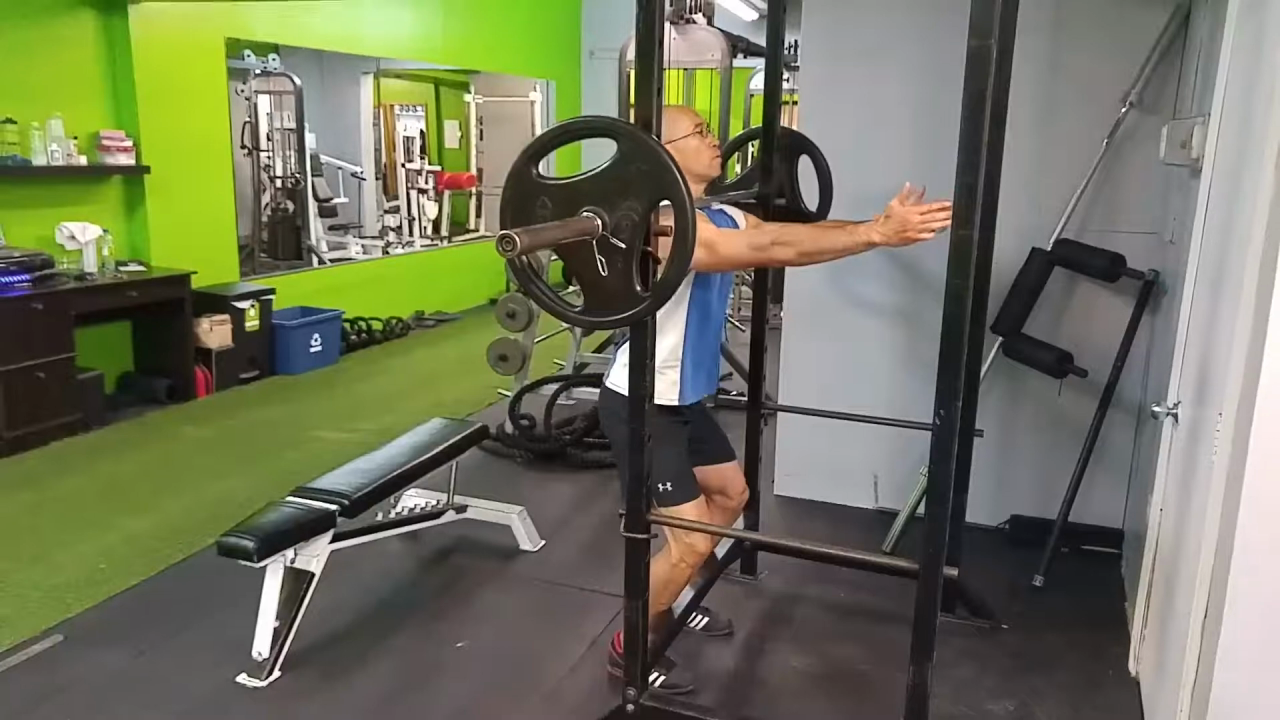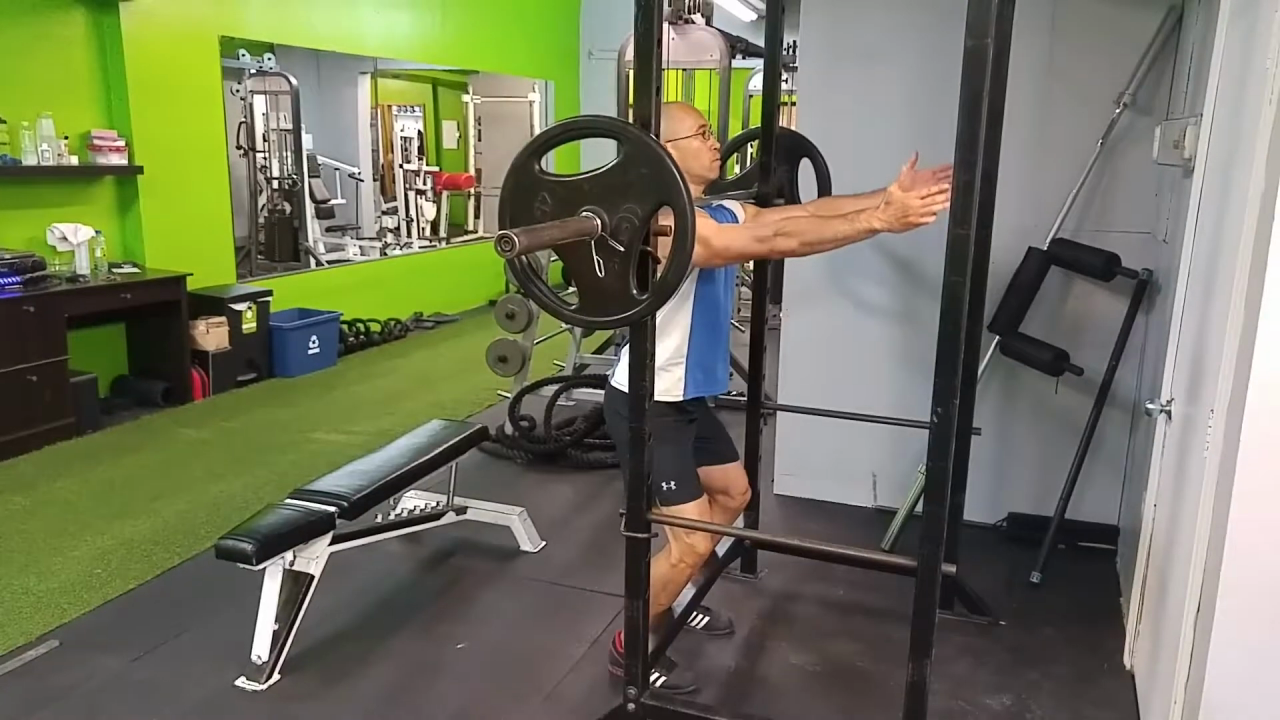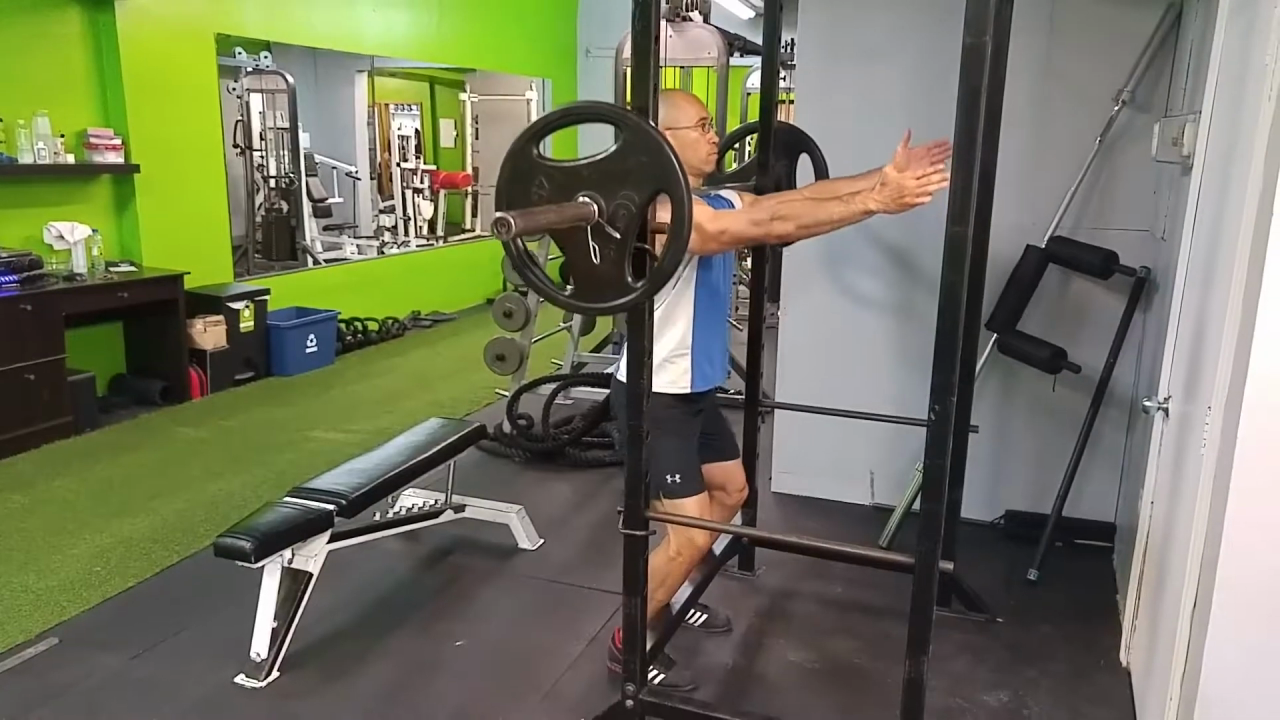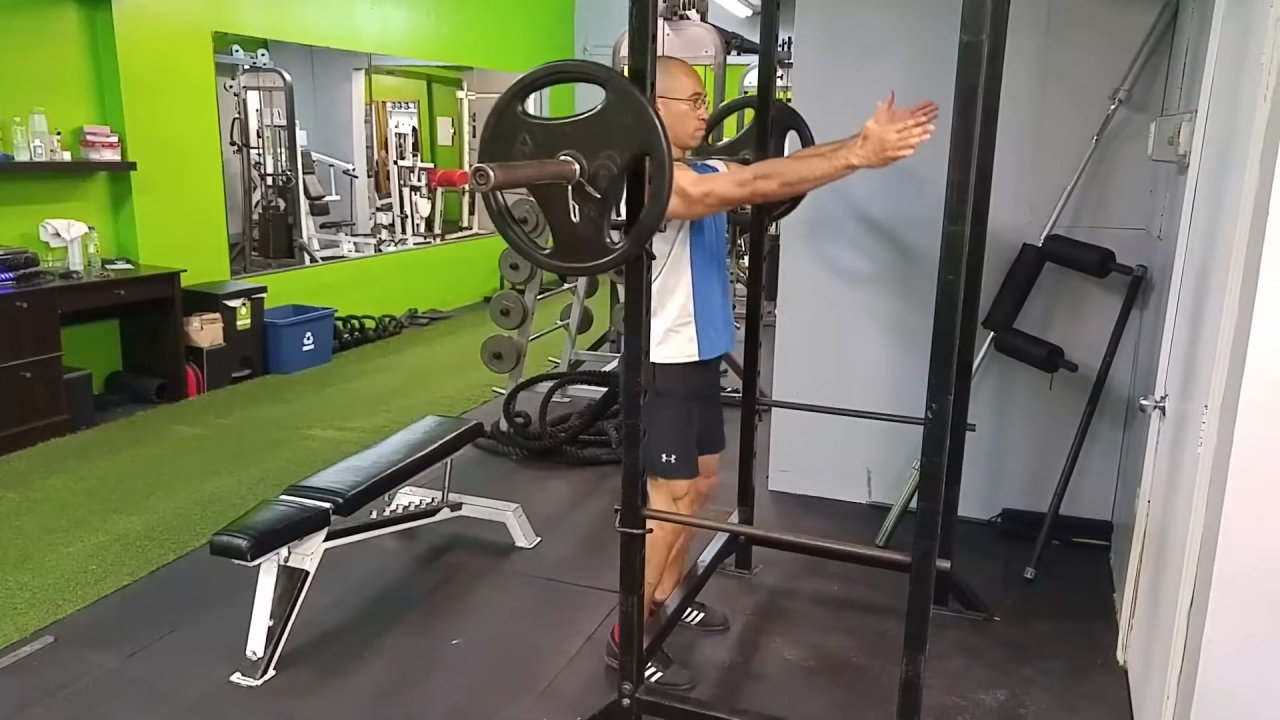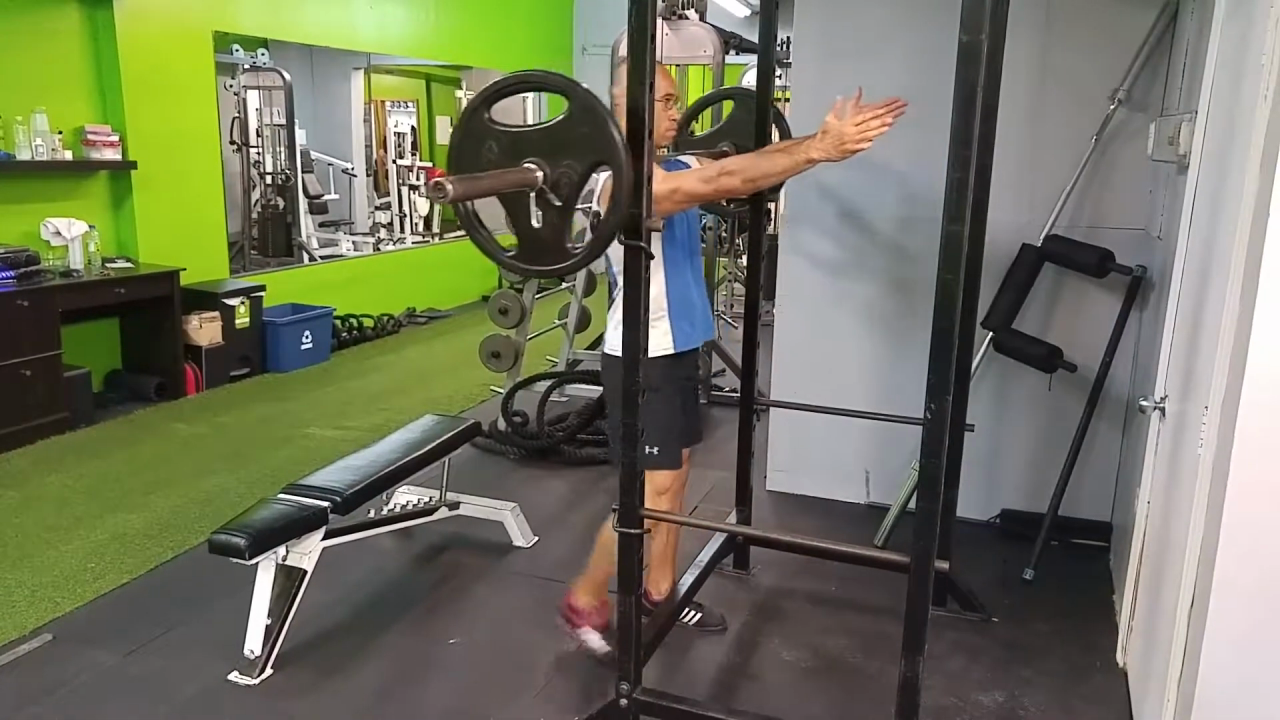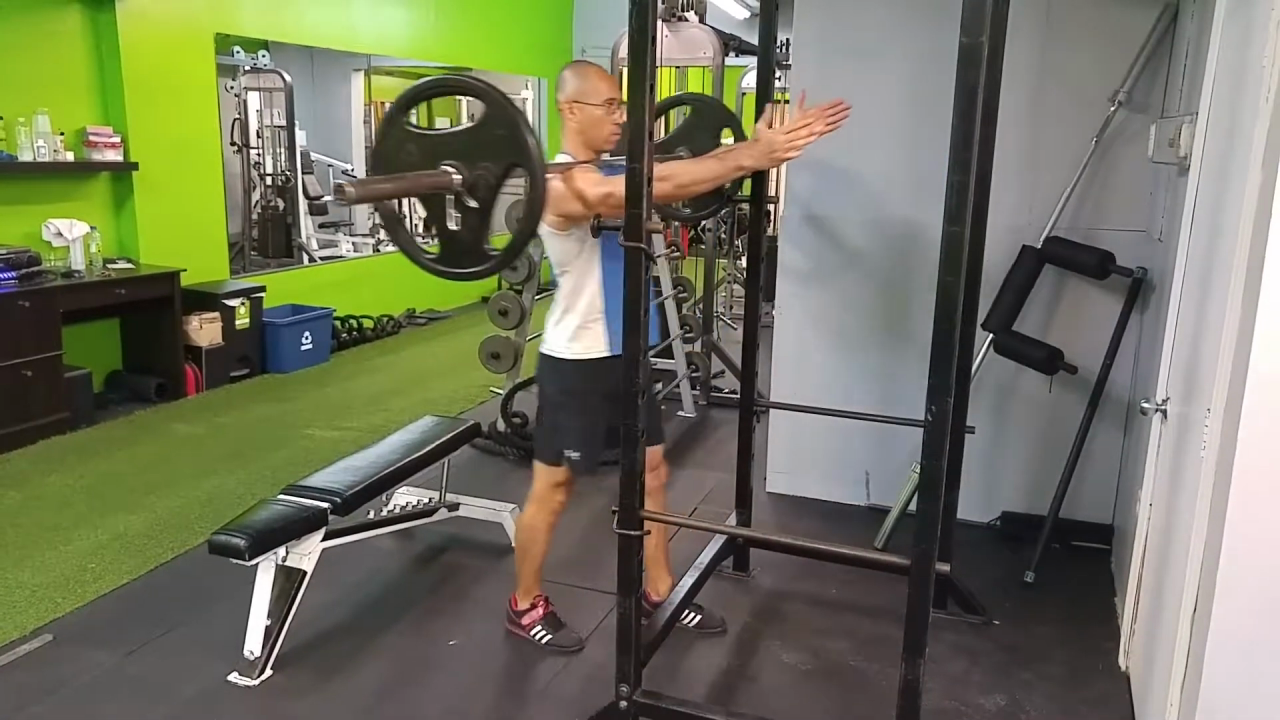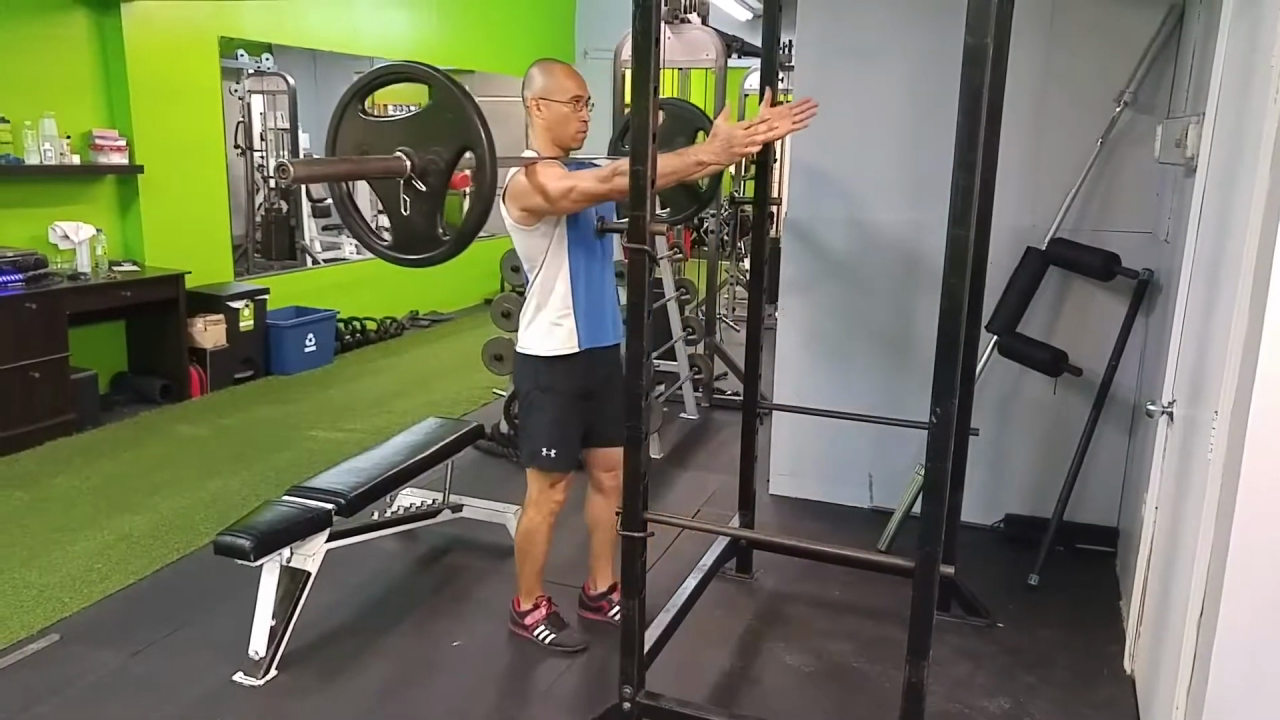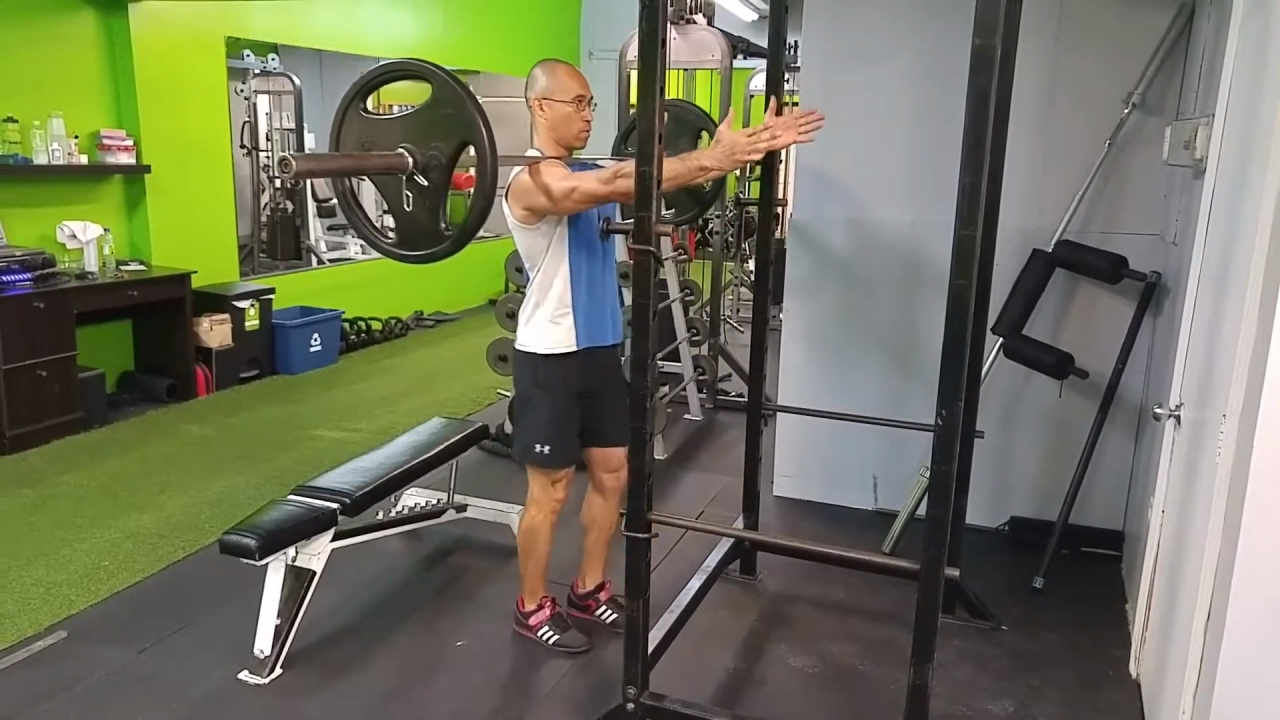
dt=0.4s
person 1, frame 1
left shoulder: (724, 217)
right shoulder: (670, 224)
left elbow: (793, 231)
right elbow: (772, 251)
left wrist: (887, 220)
right wrist: (877, 235)
left hip: (683, 397)
left knee: (730, 495)
right knee: (691, 540)
left ankle: (666, 602)
right ankle: (629, 647)
person 1, frame 2
left shoulder: (725, 213)
left elbow: (802, 213)
right elbow: (774, 241)
left wrist: (890, 195)
right wrist: (879, 222)
left hip: (689, 395)
right hip: (646, 403)
left knee: (733, 494)
right knee: (693, 540)
left ankle: (669, 600)
right ankle: (629, 646)
person 1, frame 3
left shoulder: (719, 202)
right shoulder: (667, 212)
left elbow: (797, 199)
right elbow: (772, 226)
left wrist: (884, 176)
right wrist: (875, 202)
left hip: (696, 387)
right hip: (655, 395)
left knee: (731, 492)
right knee: (691, 532)
left ankle: (669, 597)
right ankle: (629, 642)
person 1, frame 4
left shoulder: (705, 172)
left elbow: (776, 169)
right elbow: (758, 186)
left wrist: (865, 139)
right wrist: (859, 157)
left hip: (700, 357)
right hip: (664, 365)
left knee: (697, 488)
right knee: (670, 505)
left ankle: (664, 596)
right ankle: (629, 639)
person 1, frame 5
left shoulder: (676, 168)
left elbow: (741, 167)
right elbow: (721, 184)
left wrist: (833, 136)
right wrist: (818, 151)
left hip: (679, 351)
right hip: (640, 361)
left knee: (673, 483)
right knee: (654, 497)
left ankle: (657, 596)
right ankle: (585, 602)
person 1, frame 6
left shoulder: (617, 175)
right shoulder: (564, 185)
left elbow: (688, 171)
right elbow: (653, 190)
left wrist: (776, 141)
right wrist: (749, 158)
left hip: (624, 354)
right hip: (576, 363)
left knee: (653, 474)
right knee: (552, 491)
left ankle: (658, 594)
right ankle: (526, 606)
person 1, frame 7
left shoulder: (586, 174)
right shoulder: (529, 182)
left elbow: (650, 177)
right elbow: (613, 183)
left wrist: (749, 140)
right wrist: (707, 152)
left hip: (600, 349)
right hip: (550, 359)
left knee: (610, 476)
right knee: (548, 492)
left ankle: (600, 591)
right ankle: (528, 607)
person 1, frame 8
left shoulder: (588, 175)
right shoulder: (532, 182)
left elbow: (641, 180)
right elbow: (614, 185)
left wrist: (753, 146)
right wrist: (709, 157)
left hip: (599, 349)
right hip: (549, 357)
left knee: (611, 475)
right knee: (550, 491)
left ankle: (589, 590)
right ankle: (532, 607)
